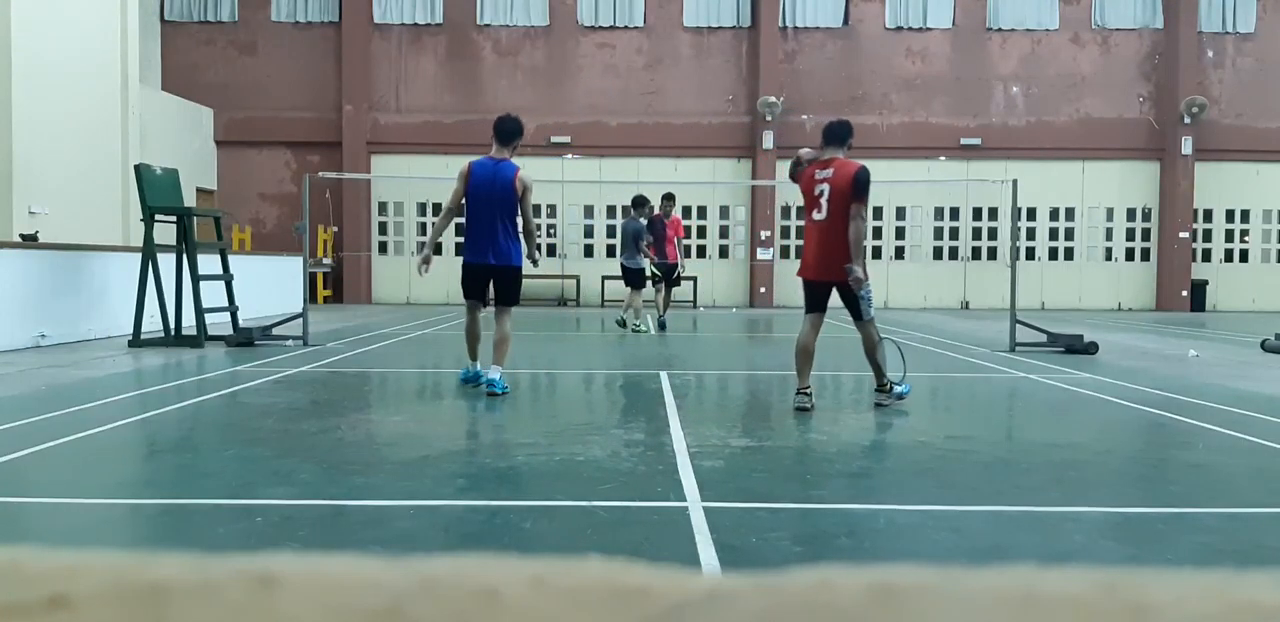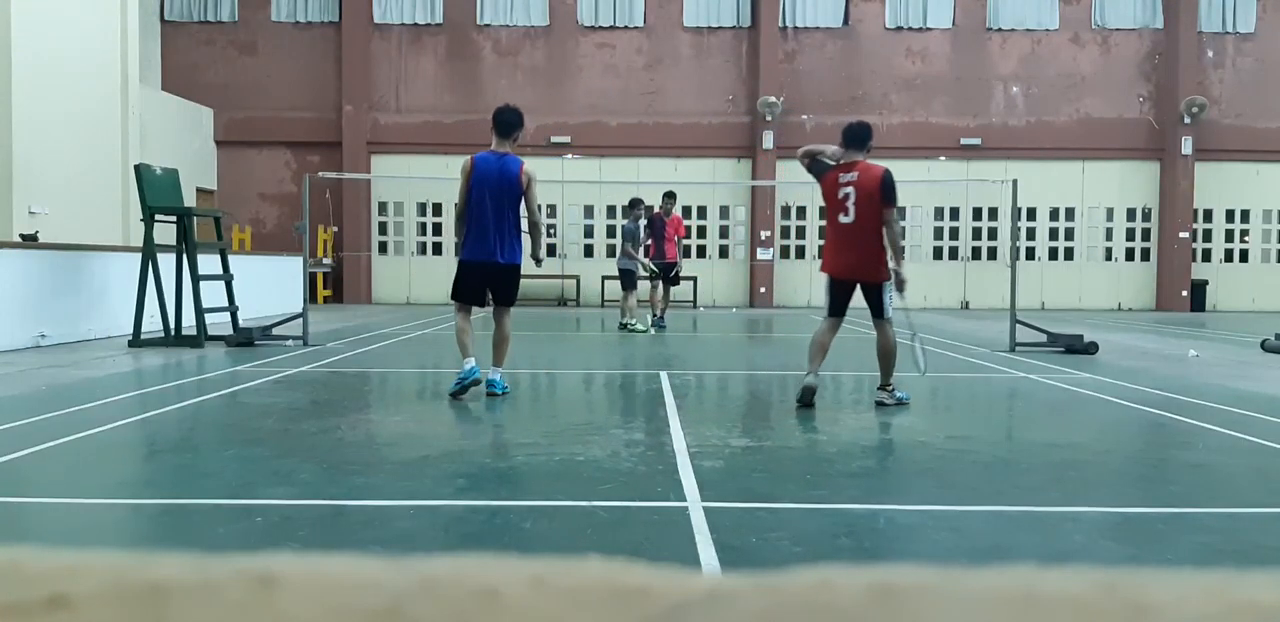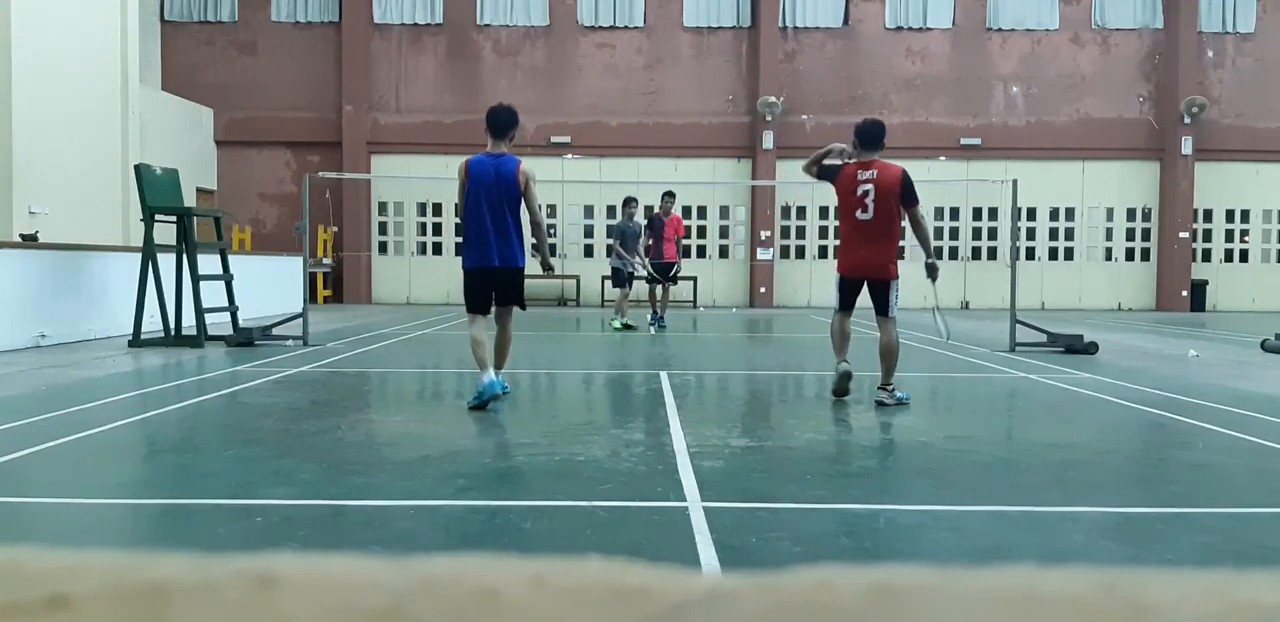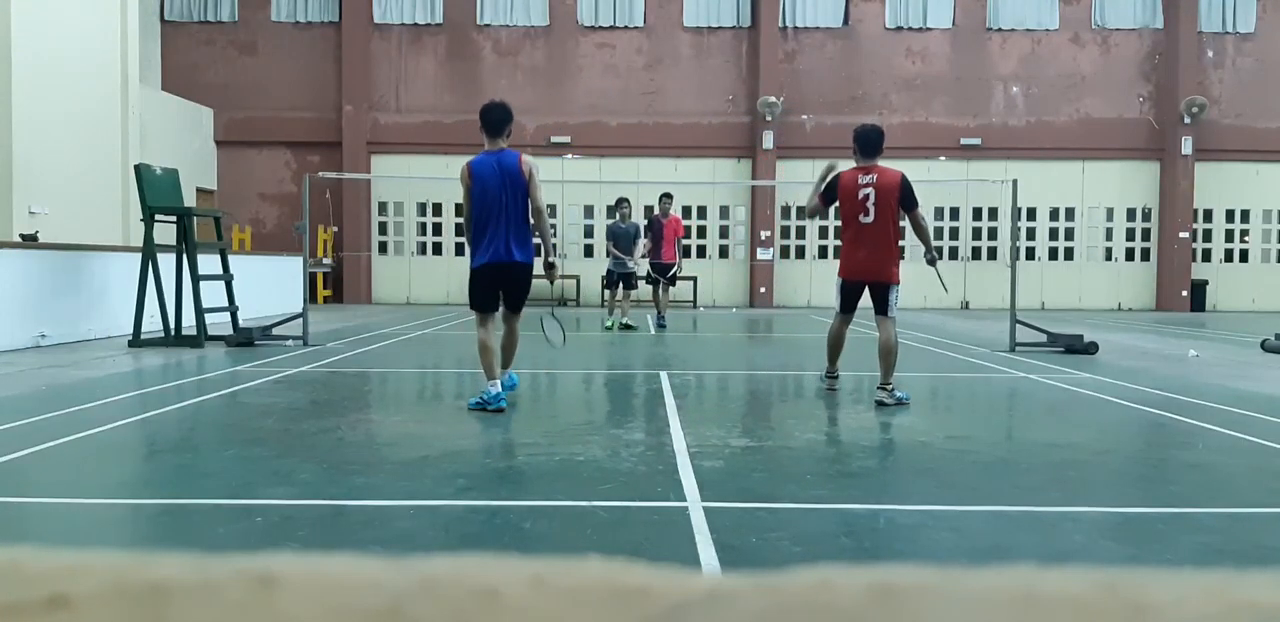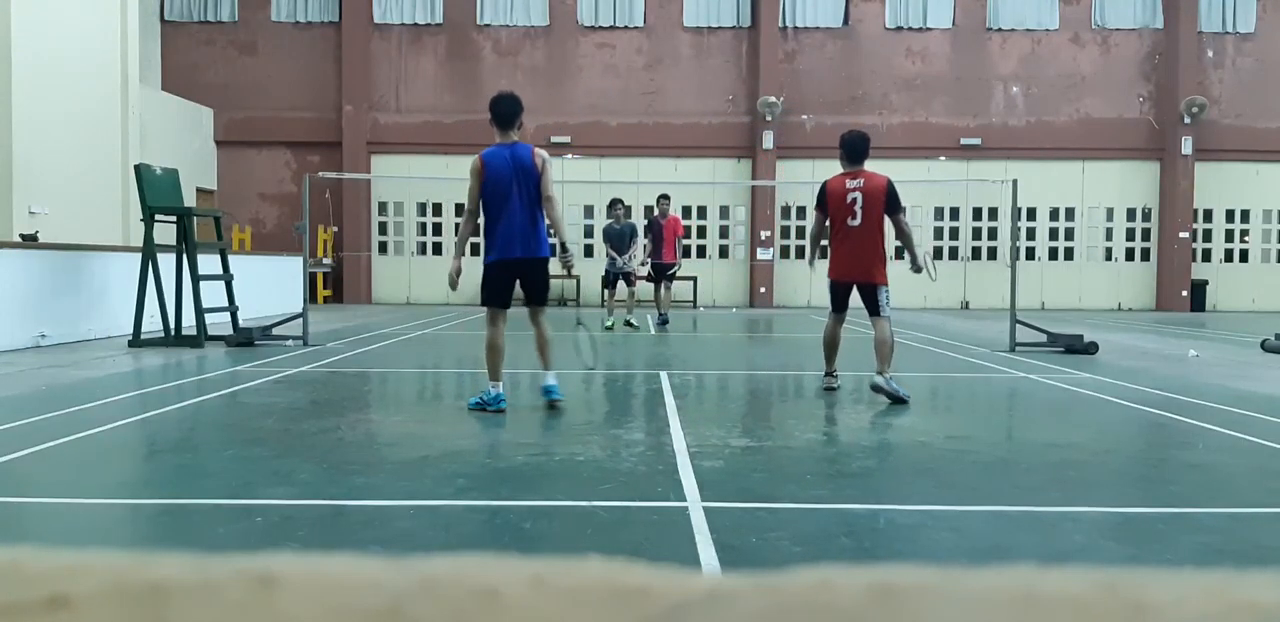
dt=0.2s
person 1, frame 1
left shoulder: (469, 169)
right shoulder: (521, 177)
left elbow: (450, 211)
right elbow: (529, 222)
left wrist: (429, 246)
right wrist: (532, 252)
left hip: (475, 256)
right hip: (508, 258)
left knee: (473, 311)
right knee: (503, 315)
left ankle: (473, 368)
right ankle: (495, 376)
person 1, frame 2
left shoulder: (471, 164)
right shoulder: (524, 171)
left elbow: (461, 210)
right elbow: (534, 218)
left wrist: (465, 242)
right wrist: (536, 251)
left hip: (474, 254)
right hip: (508, 257)
left knee: (463, 311)
right knee: (502, 315)
left ankle: (470, 366)
right ankle: (495, 377)
person 1, frame 3
left shoulder: (467, 167)
right shoulder: (522, 171)
left elbow: (462, 212)
right elbow: (536, 219)
right wrist: (545, 256)
left hip: (477, 259)
right hip: (511, 259)
left knee: (477, 321)
right knee: (504, 318)
left ankle: (489, 378)
right ankle: (497, 377)
person 1, frame 4
left shoulder: (470, 169)
right shoulder: (526, 163)
left elbow: (468, 219)
right elbow: (538, 210)
left wrist: (475, 254)
right wrist: (549, 254)
left hip: (486, 258)
right hip: (520, 257)
left knee: (485, 323)
right knee: (512, 319)
left ankle: (494, 391)
right ankle: (506, 375)
person 1, frame 5
left shoulder: (481, 162)
right shoulder: (539, 157)
left elbow: (472, 213)
right elbow: (548, 200)
left wrist: (457, 256)
right wrist: (564, 244)
left hip: (499, 254)
right hip: (535, 252)
left knee: (496, 322)
right knee: (538, 318)
left ankle: (495, 392)
right ankle: (549, 381)
person 2, frame 1
left shoulder: (806, 172)
right shoulder: (857, 172)
left elbow: (793, 169)
right elbow: (857, 219)
left wrist: (804, 154)
right wrist: (857, 264)
left hip: (812, 266)
right hip: (844, 265)
left knee: (811, 325)
right knee: (866, 325)
left ankle: (803, 391)
right ankle: (884, 388)
person 2, frame 2
left shoulder: (828, 173)
right shoulder: (881, 175)
left elbow: (802, 154)
right elbow: (890, 223)
left wrist: (825, 150)
right wrist: (898, 265)
left hip: (837, 266)
right hip: (873, 266)
left knee: (830, 323)
right knee: (883, 325)
left ankle: (811, 376)
right ankle: (886, 389)
person 2, frame 3
left shoulder: (841, 172)
right shoulder: (898, 175)
left elbow: (808, 167)
right elbow: (916, 220)
left wrist: (830, 151)
right wrist: (930, 256)
left hip: (849, 263)
right hip: (884, 265)
left knee: (841, 315)
right knee: (886, 323)
left ankle: (842, 364)
right ankle: (886, 388)
person 2, frame 4
left shoulder: (840, 180)
right shoulder: (897, 179)
left elbow: (811, 212)
right elbow: (917, 220)
left wrist: (821, 179)
right wrist: (930, 249)
left hip: (851, 266)
right hip: (885, 268)
left knee: (842, 319)
right knee: (886, 324)
left ankle: (831, 373)
right ankle: (886, 387)
person 2, frame 5
left shoulder: (829, 186)
right shoulder: (883, 184)
left elbow: (818, 228)
right elbow: (901, 226)
left wrist: (812, 252)
right wrist: (914, 257)
left hip: (839, 269)
right hip: (872, 269)
left knee: (836, 318)
right knee: (881, 321)
left ankle: (829, 373)
right ankle: (883, 375)
